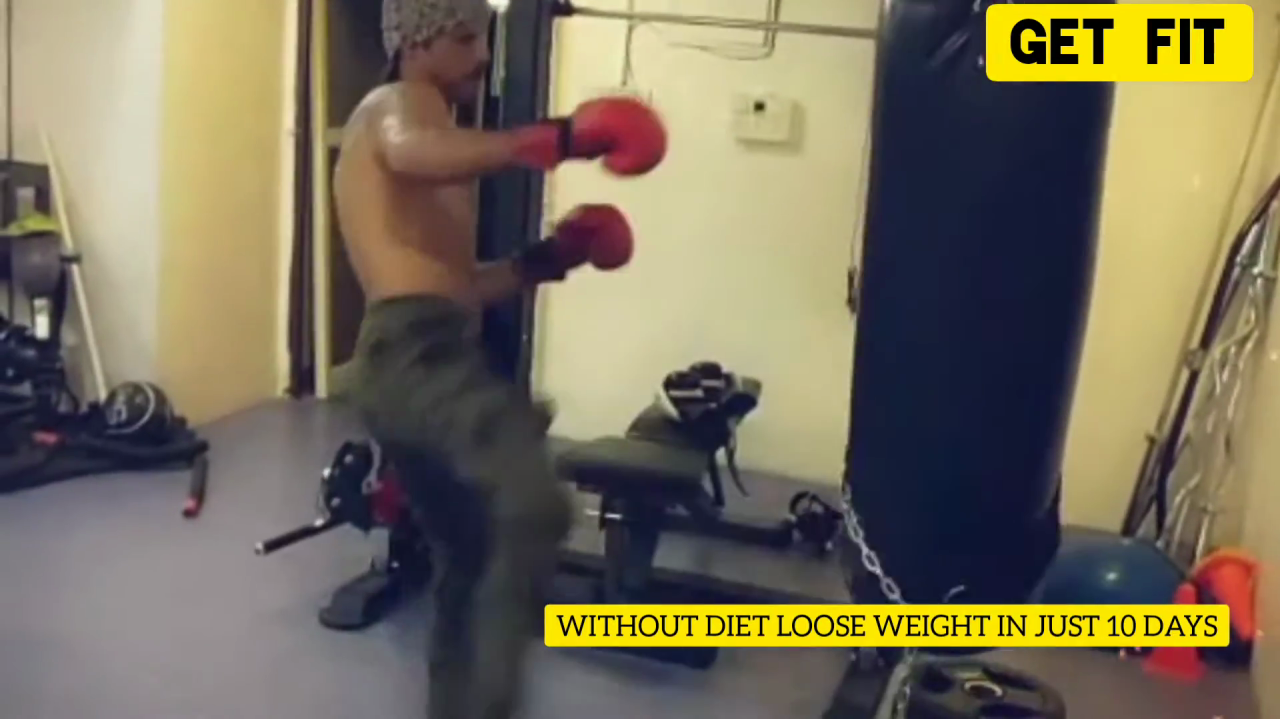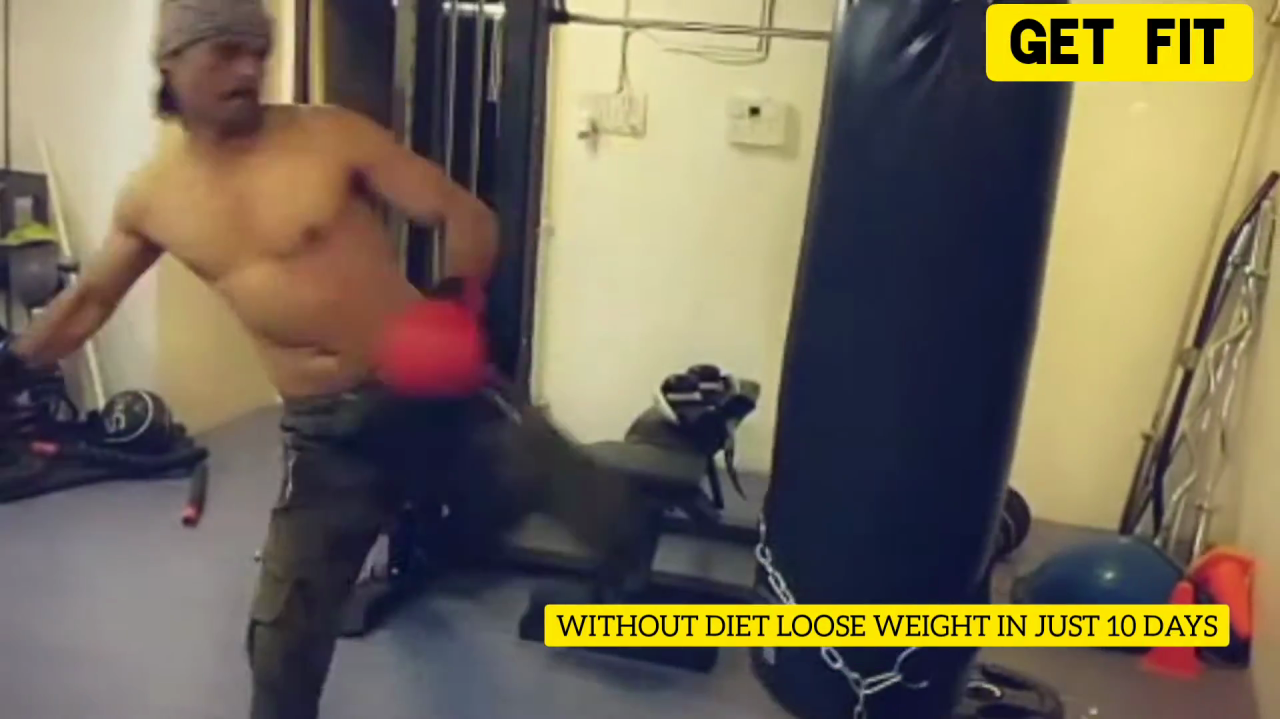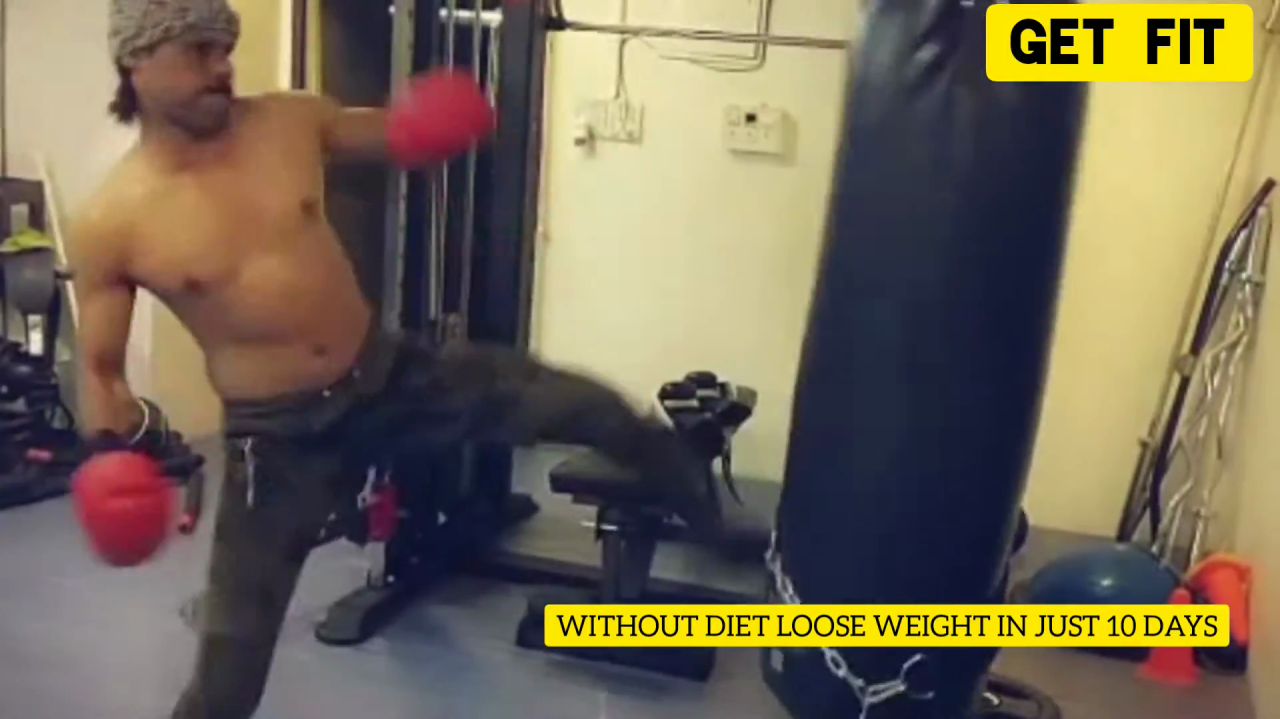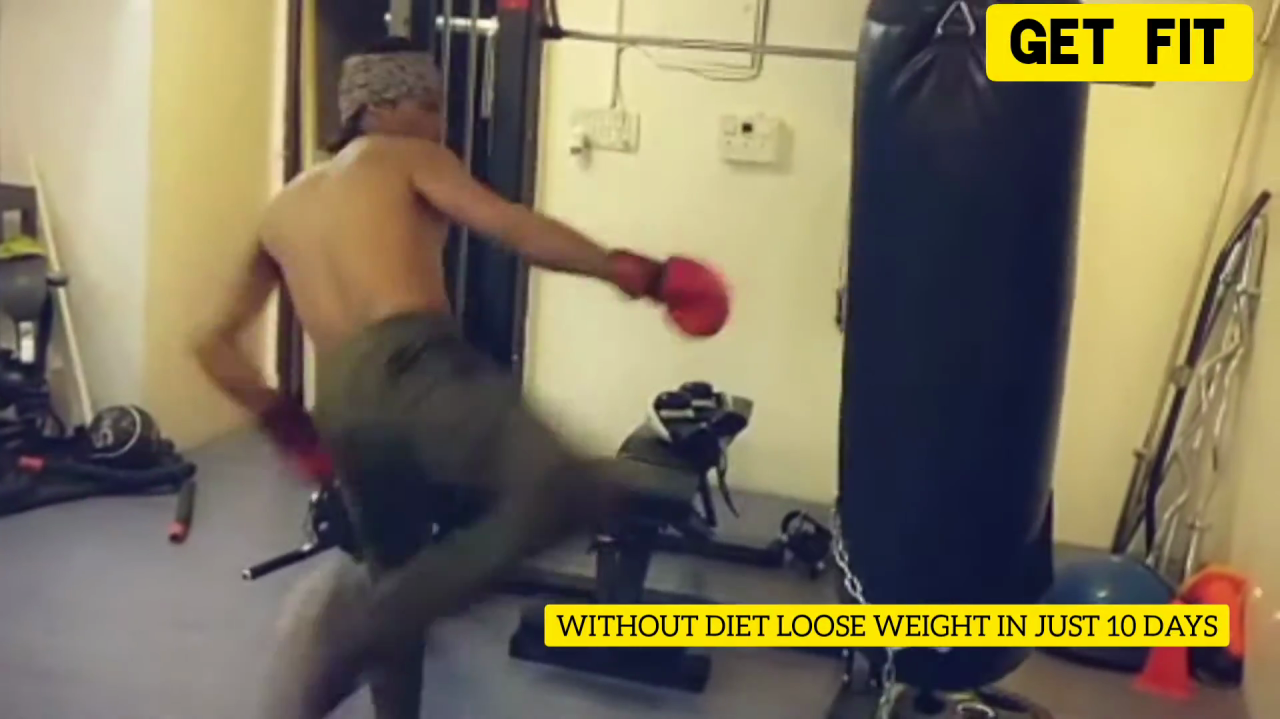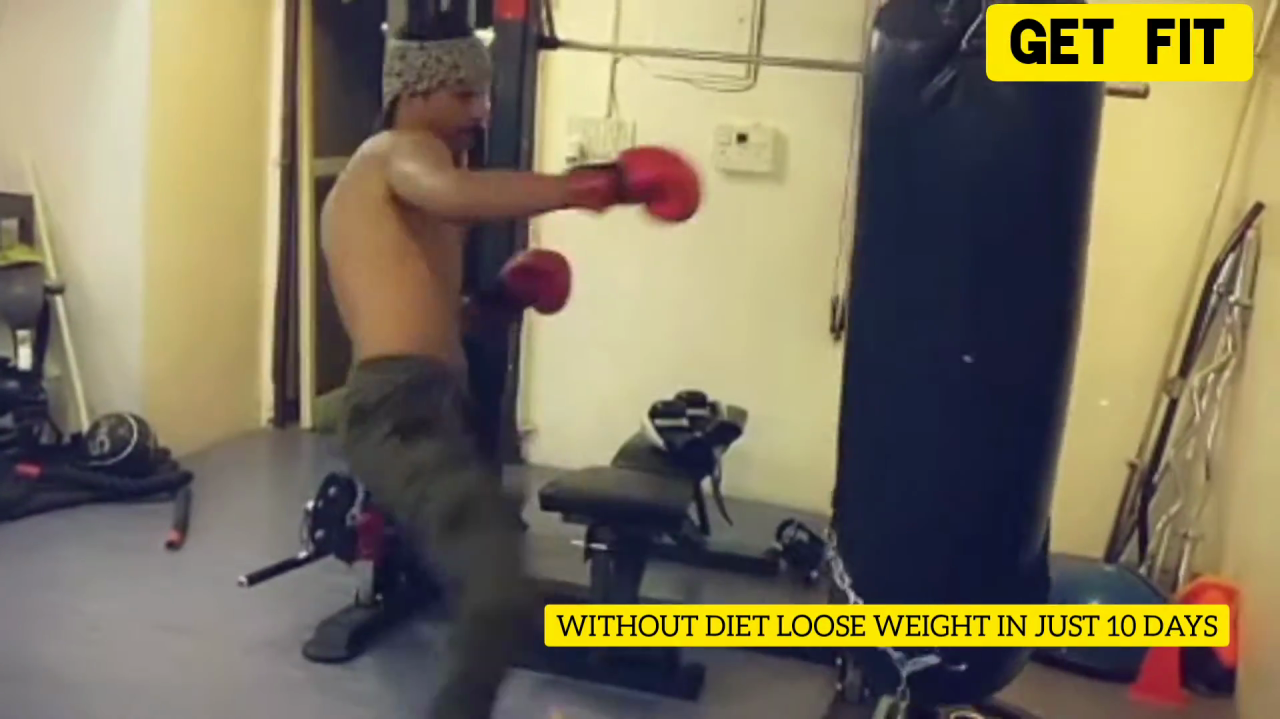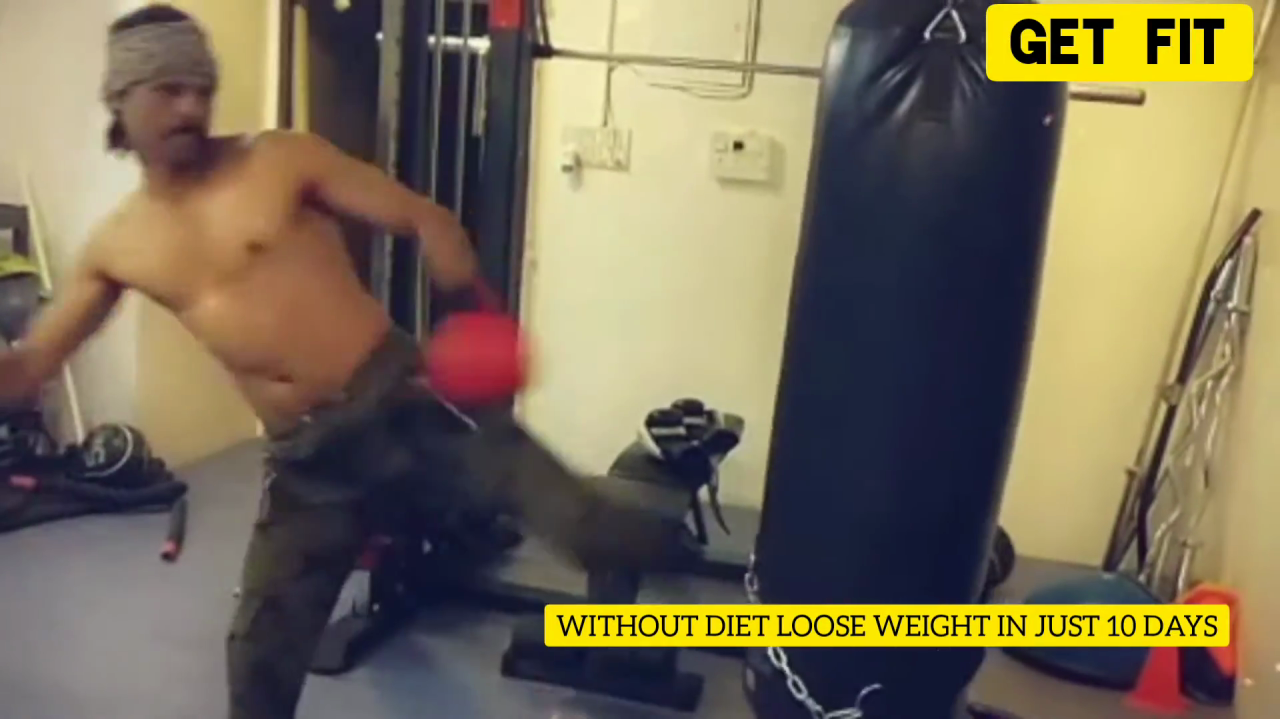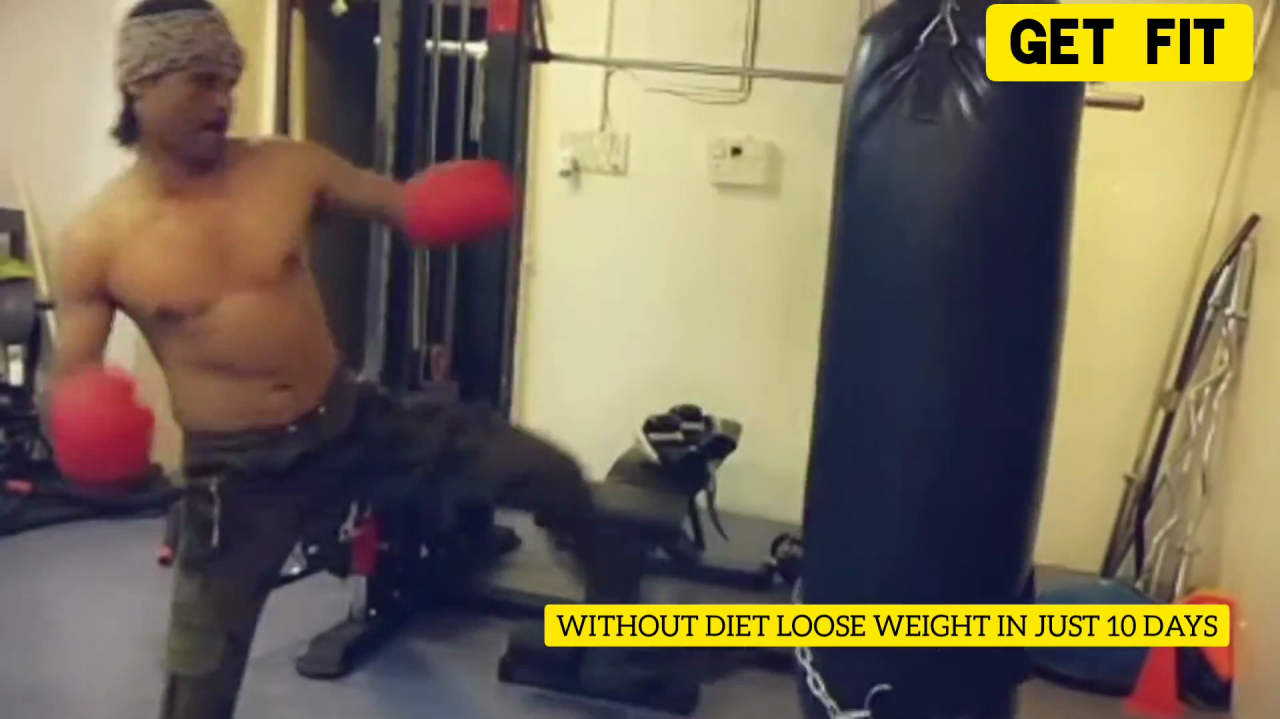
dt=0.4s
person 1, frame 1
right shoulder: (398, 105)
right elbow: (420, 154)
left wrist: (541, 261)
right wrist: (560, 139)
left hip: (412, 363)
right hip: (419, 353)
left knee: (473, 560)
right knee: (534, 506)
person 1, frame 2
left shoulder: (330, 135)
right shoulder: (152, 196)
left elbow: (468, 215)
right elbow: (87, 302)
left wrist: (459, 307)
right hip: (325, 426)
right knee: (285, 631)
person 1, frame 3
left shoulder: (285, 120)
right shoulder: (110, 221)
left elbow: (400, 132)
right elbow: (100, 369)
left wrist: (432, 113)
right wrist: (112, 446)
left hip: (388, 372)
right hip: (278, 434)
left knee: (584, 406)
right knee: (234, 644)
left ankle: (700, 508)
person 1, frame 4
left shoulder: (283, 209)
right shoulder: (408, 159)
left elbow: (213, 346)
right elbow: (515, 228)
left wrist: (282, 421)
right wrist: (639, 273)
left hip: (351, 403)
right hip: (410, 366)
left knee: (409, 590)
right knee: (582, 496)
right ankle: (346, 623)
person 1, frame 5
left shoulder: (359, 194)
right shoulder: (401, 152)
right elbow: (465, 199)
left wrist: (493, 298)
right wrist: (604, 182)
left hip: (397, 412)
right hip: (408, 409)
left knee: (482, 599)
right knee: (497, 606)
person 1, frame 6
left shoulder: (281, 158)
right shoulder: (117, 244)
left elbow: (426, 219)
left wrist: (470, 306)
left hip: (386, 401)
right hip: (307, 457)
left knee: (585, 522)
right knee: (261, 656)
person 1, frame 7
left shoulder: (286, 166)
right shoulder: (101, 239)
left elbow: (407, 202)
right elbow: (74, 386)
left wrist: (454, 197)
right wrist: (82, 424)
left hip: (350, 418)
right hip: (236, 472)
left knee: (546, 473)
